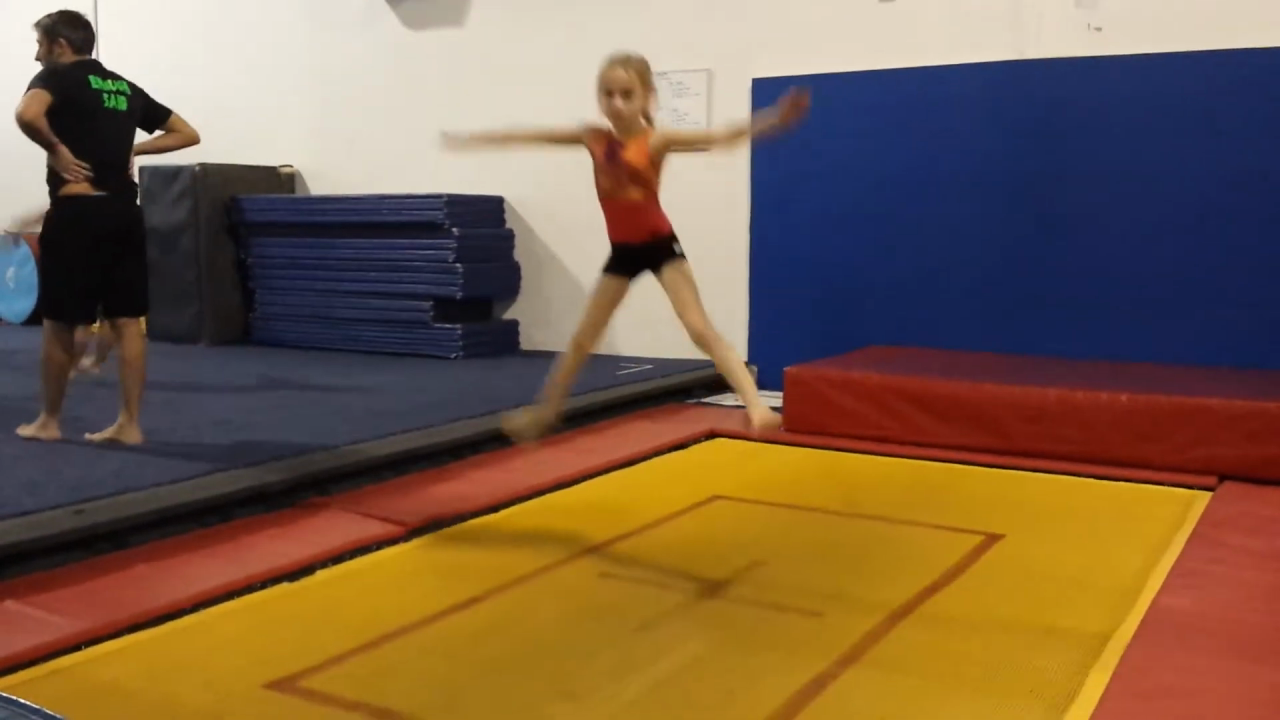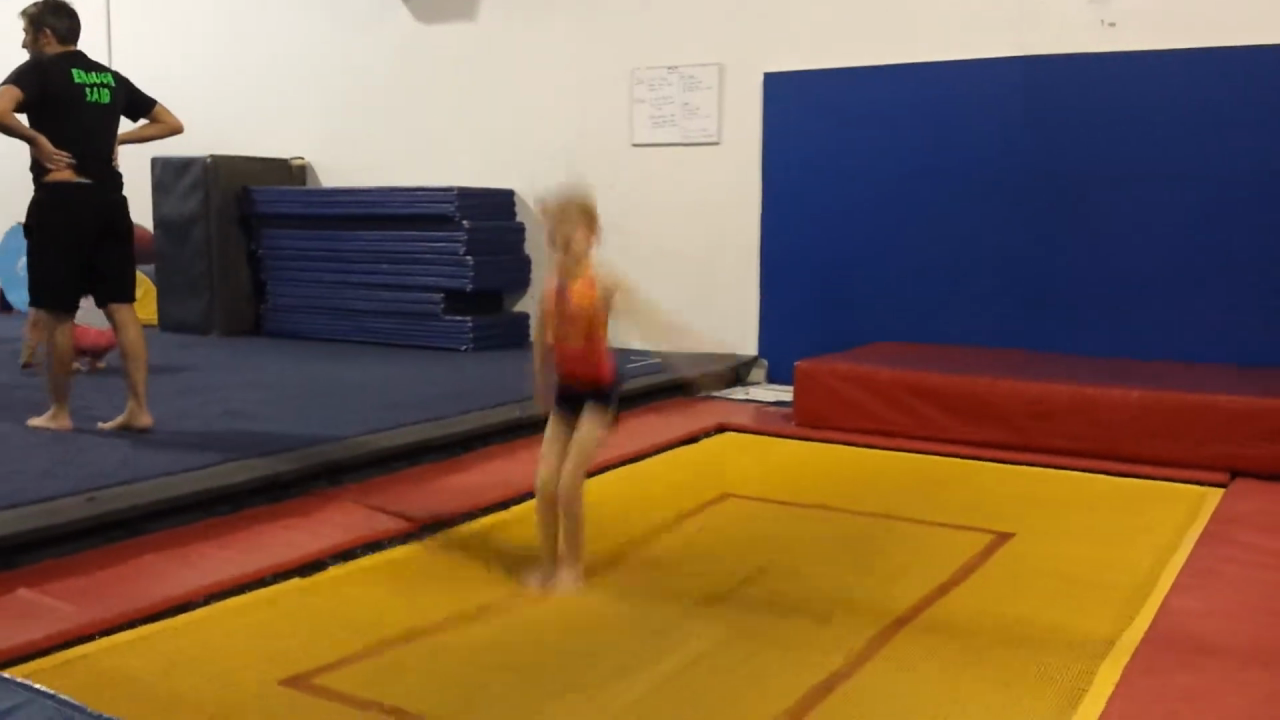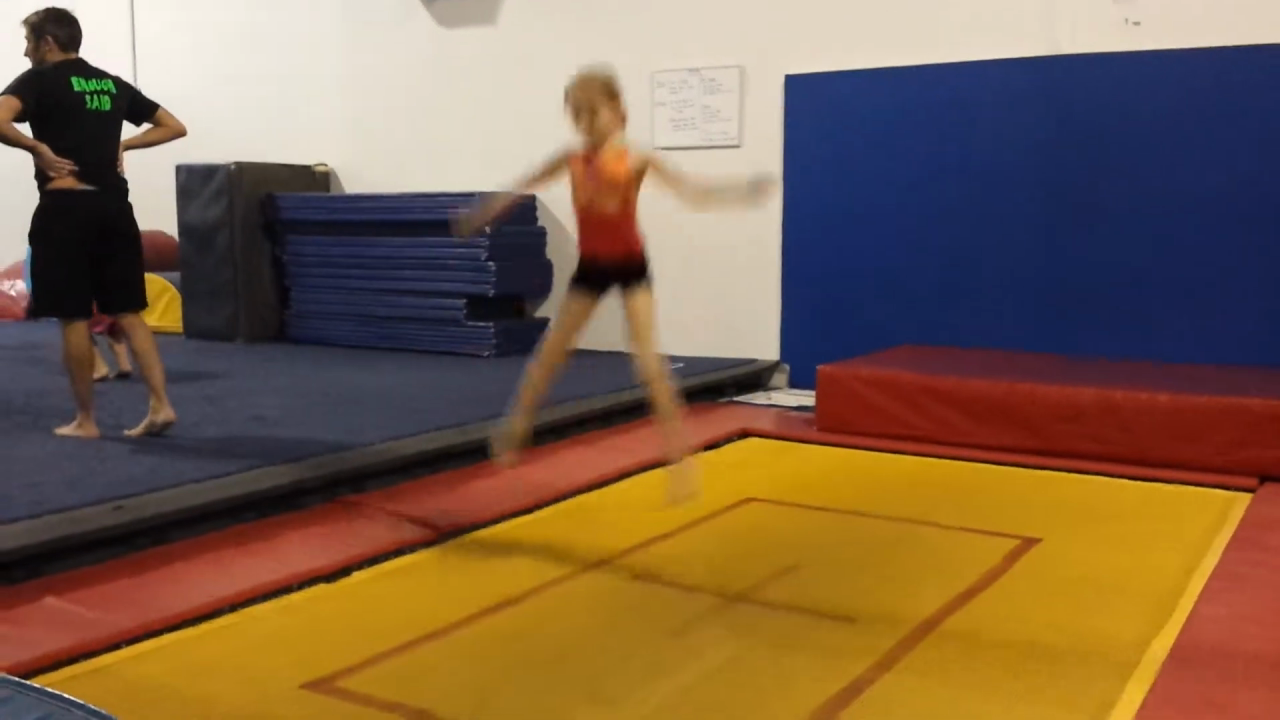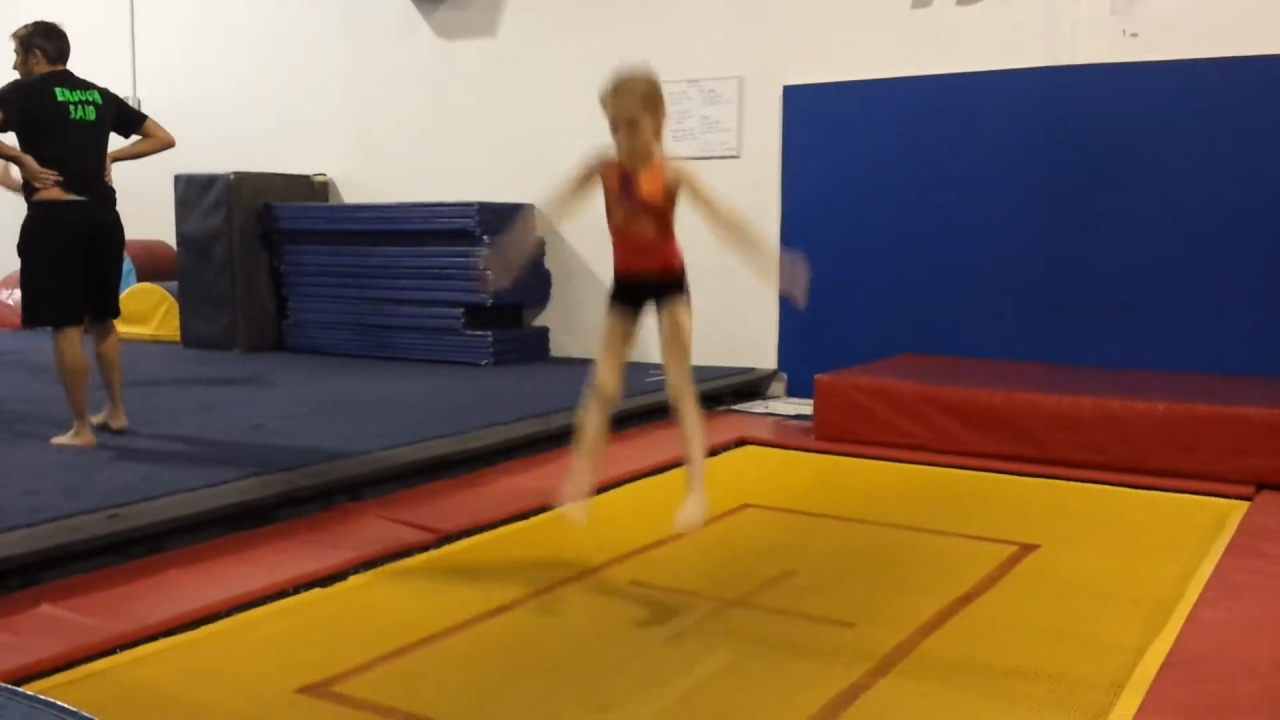
dt=0.4s
person 1, frame 1
left shoulder: (58, 78)
right shoulder: (125, 88)
left elbow: (28, 115)
right elbow: (187, 134)
left wrist: (55, 147)
right wrist: (132, 149)
left hip: (77, 213)
right hip: (124, 213)
left knee: (59, 325)
right knee: (126, 322)
left ankle: (48, 422)
right ankle: (128, 424)
person 1, frame 2
left shoulder: (39, 71)
right shoulder: (110, 78)
right elbow: (170, 123)
right wrist: (117, 138)
left hip: (61, 201)
right hip: (109, 200)
left knee: (57, 313)
right knee: (121, 307)
left ankle: (59, 412)
right ankle: (138, 408)
person 1, frame 3
left shoulder: (39, 81)
right shoulder: (113, 84)
right elbow: (174, 127)
left wrist: (37, 148)
right wrist: (122, 145)
left hip: (66, 209)
right hip: (115, 206)
left knee: (74, 320)
right knee: (127, 313)
left ankle: (85, 421)
right ankle: (160, 403)
person 1, frame 4
right shoulder: (100, 96)
right elbow: (162, 138)
right wrist: (110, 156)
left hip: (54, 219)
right hip: (102, 216)
left knee: (66, 327)
right knee: (101, 321)
left ankle: (82, 429)
right ankle: (114, 410)
person 2, frame 1
left shoulder: (657, 140)
right shoulder: (593, 137)
left elbow: (719, 138)
right elbow: (532, 136)
left wrist: (770, 123)
right wrist: (473, 139)
left hip: (661, 245)
right hip: (622, 251)
left knee: (698, 327)
right knee: (584, 339)
left ankle: (752, 400)
right ankle: (547, 410)
person 2, frame 2
left shoulder: (607, 284)
right shoulder: (550, 286)
left elbow: (647, 316)
right wrist: (542, 380)
left hip: (599, 391)
right hip: (567, 392)
left knee: (568, 487)
right knee: (544, 486)
left ankle: (571, 567)
right ankle: (546, 566)
person 2, frame 3
left shoulder: (636, 160)
right shoulder: (571, 159)
left elbow: (686, 186)
right elbow: (526, 184)
left wrist: (735, 194)
right wrist: (486, 213)
left hip: (630, 266)
right hip: (590, 267)
left knee: (647, 363)
right knee: (551, 354)
left ankle: (678, 449)
right ankle: (517, 426)
person 2, frame 4
left shoulder: (672, 173)
right shoulder: (603, 167)
left elbow: (722, 216)
right elbow: (555, 208)
left wrist: (771, 261)
right wrist: (513, 250)
left hip: (666, 280)
right hip: (625, 283)
left knee: (680, 387)
right knee: (603, 387)
left ankle: (696, 490)
right ankle: (579, 482)
